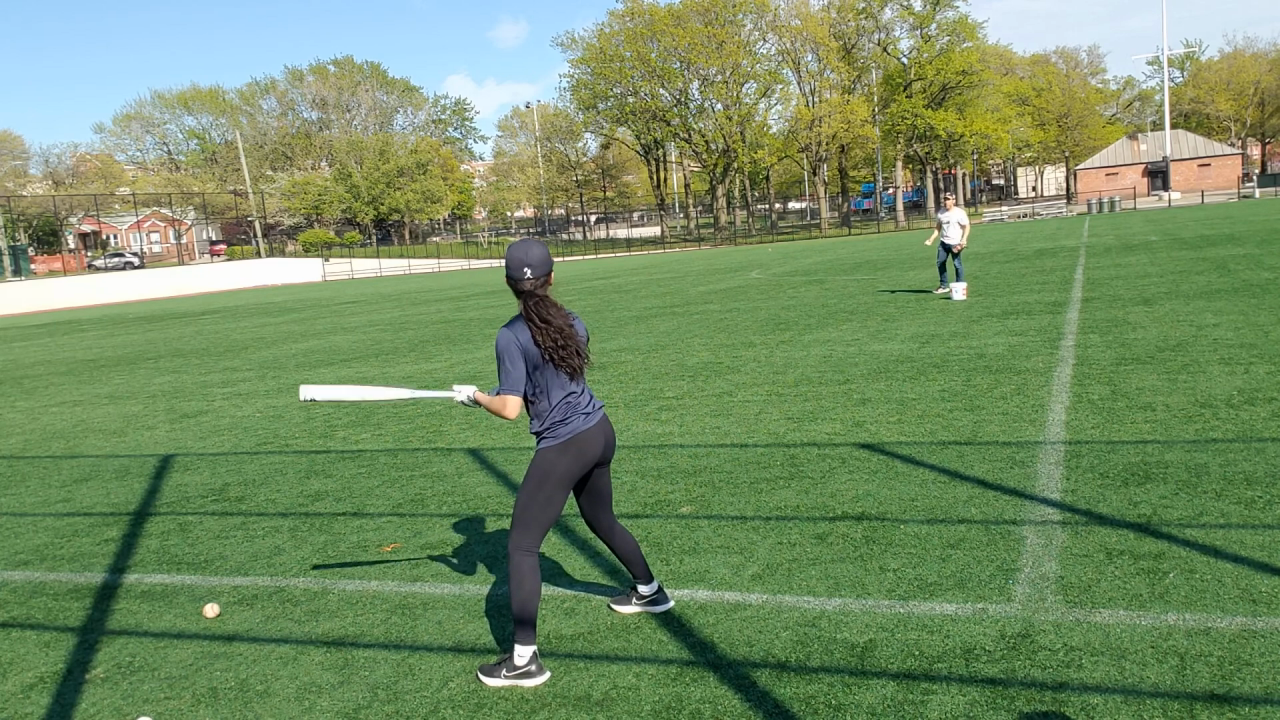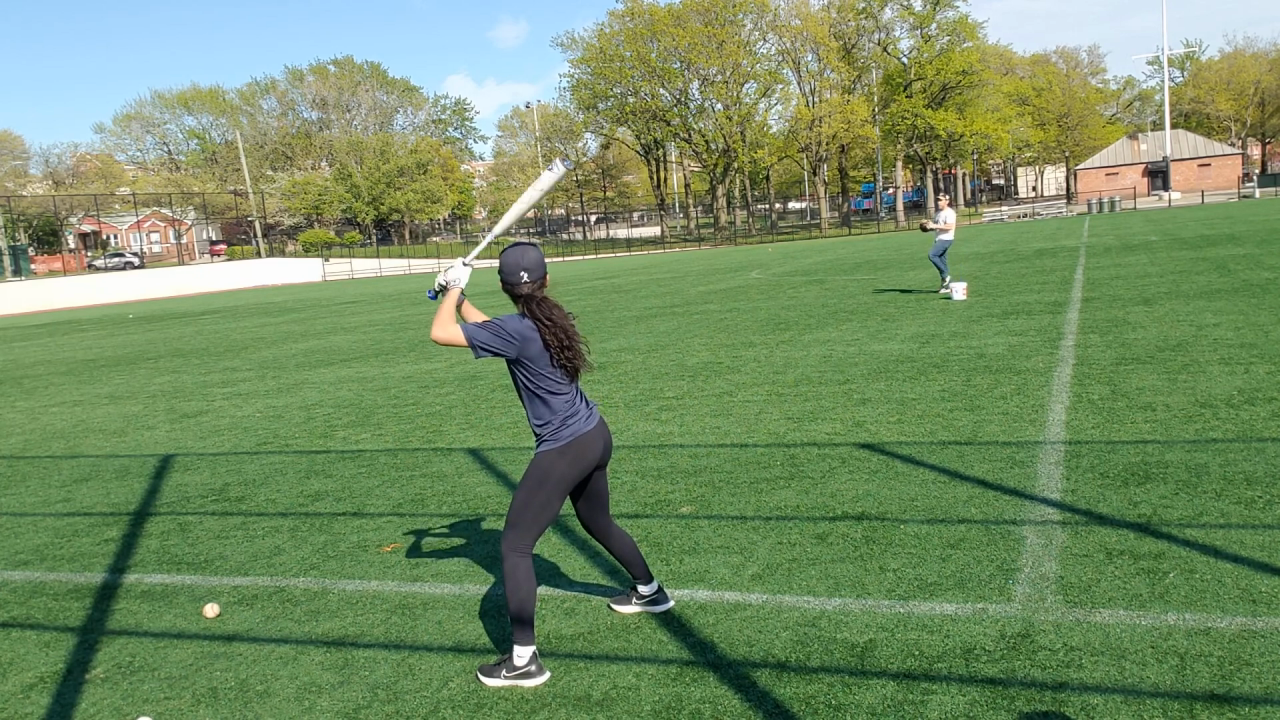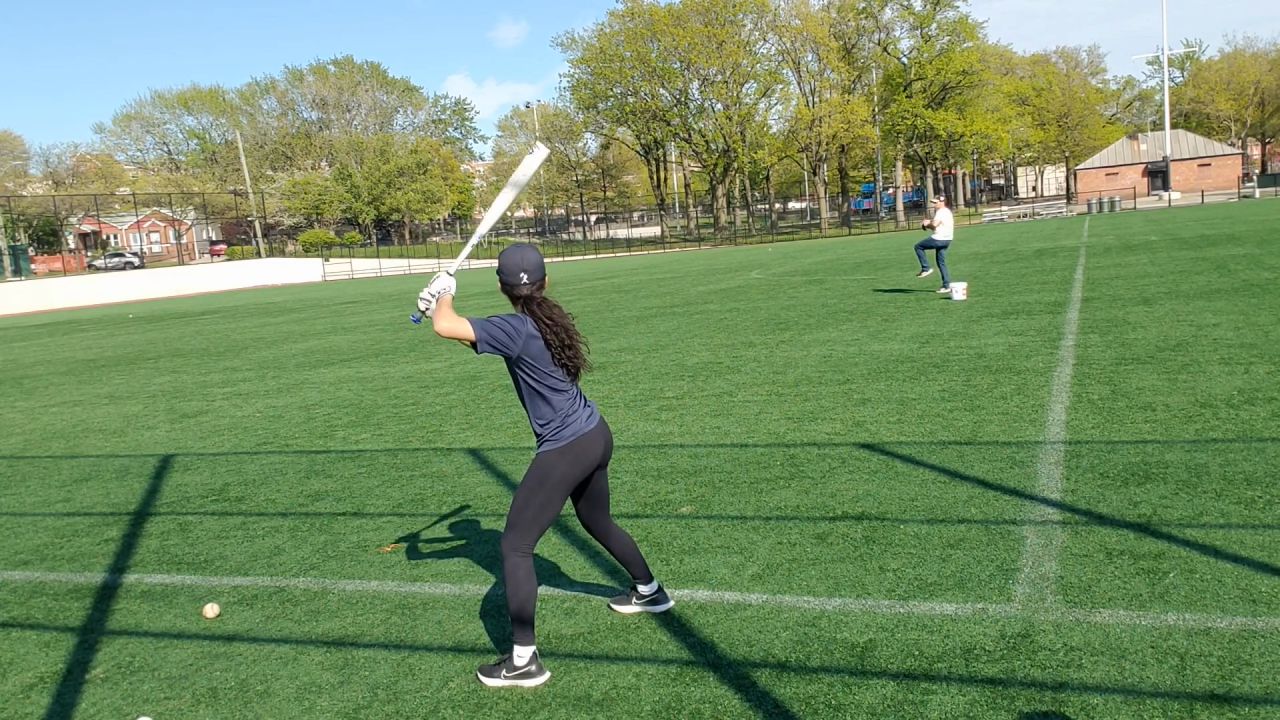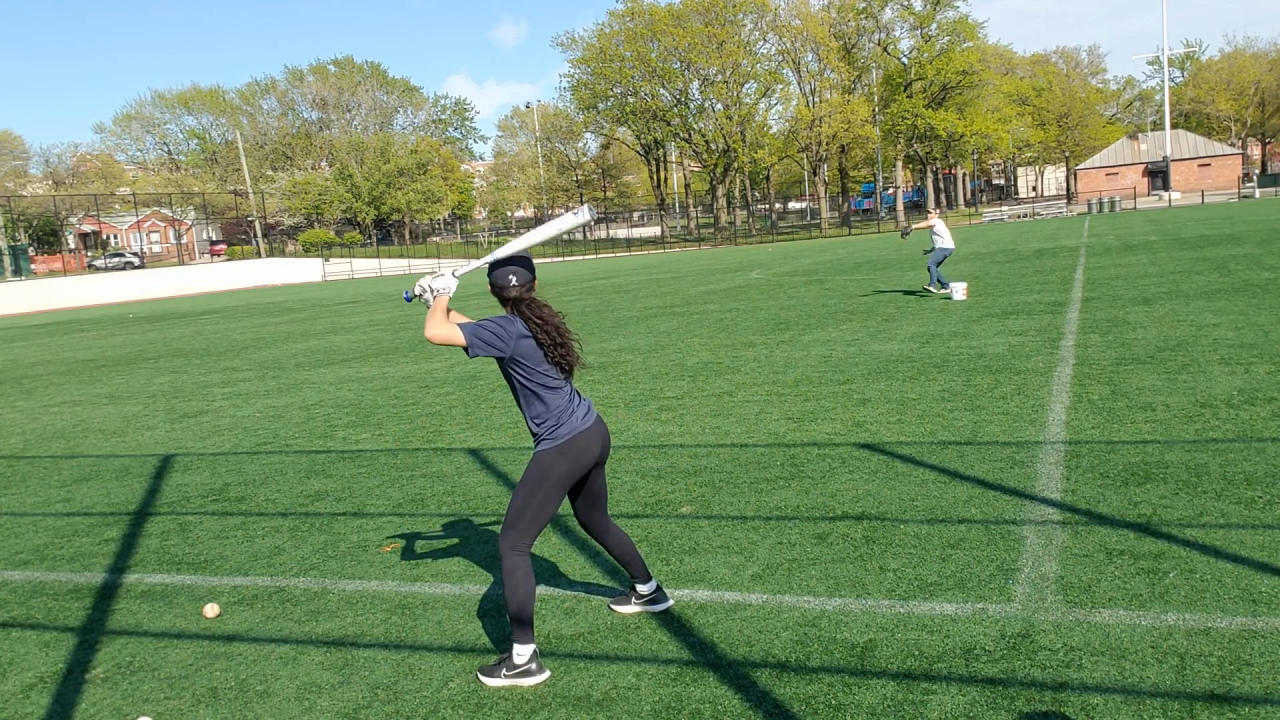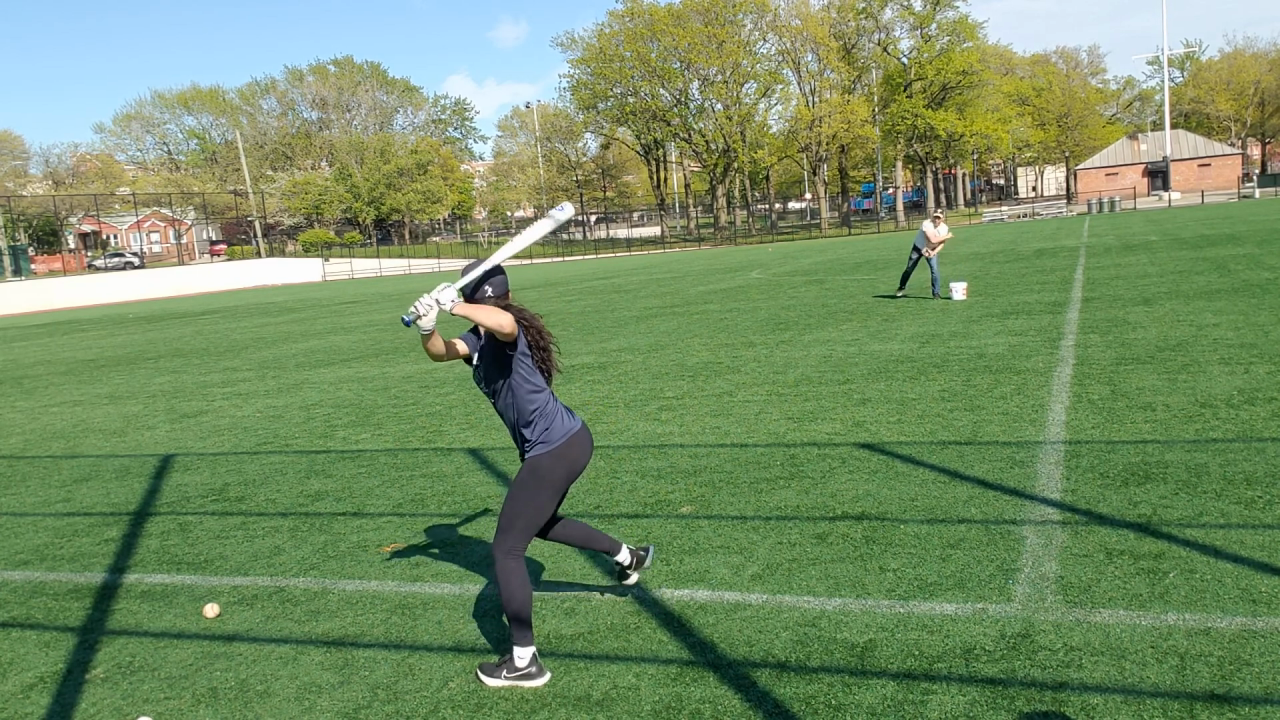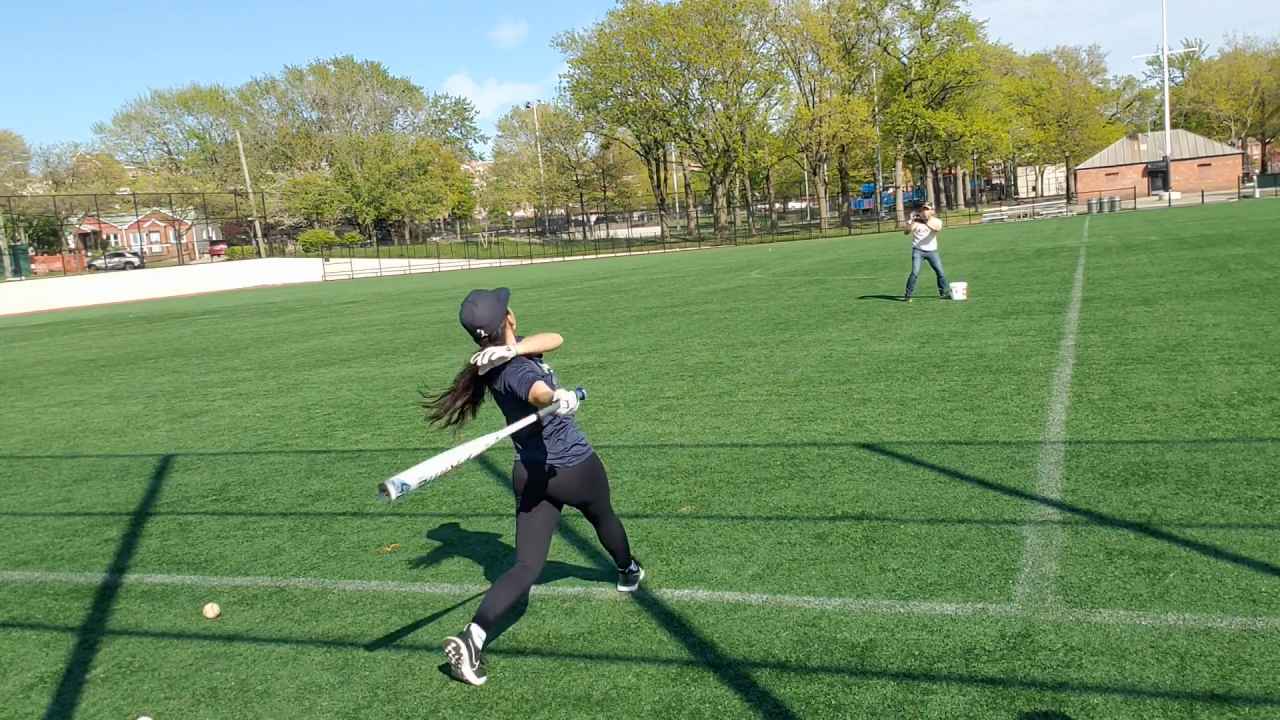
dt=0.7s
person 1, frame 1
left shoulder: (512, 336)
right shoulder: (572, 322)
left elbow: (509, 410)
left wrist: (475, 395)
right wrist: (507, 387)
left hip: (563, 447)
right hip: (599, 432)
left knee: (521, 545)
right knee: (601, 520)
left ankle: (524, 659)
right ankle: (649, 591)
person 1, frame 2
left shoulder: (517, 330)
right shoulder: (555, 319)
left elbow: (440, 334)
left wrist: (454, 285)
right wrist: (458, 298)
left hip: (564, 450)
right hip: (595, 436)
left knee: (514, 546)
right knee: (599, 523)
left ankle: (524, 660)
right ankle: (649, 591)
person 1, frame 3
left shoulder: (518, 328)
right shoulder: (550, 319)
left elbow: (445, 327)
right elbow: (479, 333)
left wrist: (443, 292)
right wrist: (440, 306)
left hip: (565, 451)
right hip: (596, 436)
left knee: (515, 546)
right knee: (598, 523)
left ankle: (524, 660)
right ankle: (650, 591)
person 1, frame 4
left shoulder: (508, 329)
right shoulder: (537, 320)
left elbow: (434, 333)
right elbow: (477, 330)
left wrist: (443, 293)
right wrist: (439, 300)
left hip: (563, 448)
right hip: (592, 434)
left knee: (512, 544)
right knee: (595, 520)
left ankle: (524, 659)
right ankle: (649, 590)
person 1, frame 5
left shoulder: (507, 330)
right shoulder: (482, 335)
left elbow: (503, 320)
right elbow: (441, 351)
left wrist: (452, 305)
right wrist: (427, 326)
left hip: (553, 454)
right hip: (570, 441)
left knee: (506, 550)
right knee: (543, 524)
left ankle: (524, 661)
right ankle: (628, 556)
person 1, frame 6
left shoulder: (495, 362)
right shoulder: (515, 369)
left elbow: (553, 340)
right elbow: (541, 393)
left wrist: (511, 349)
right wrist: (559, 399)
left hip: (531, 476)
right hip: (575, 469)
left knee: (526, 566)
right knee: (603, 516)
left ankle: (472, 638)
right ankle: (627, 572)
